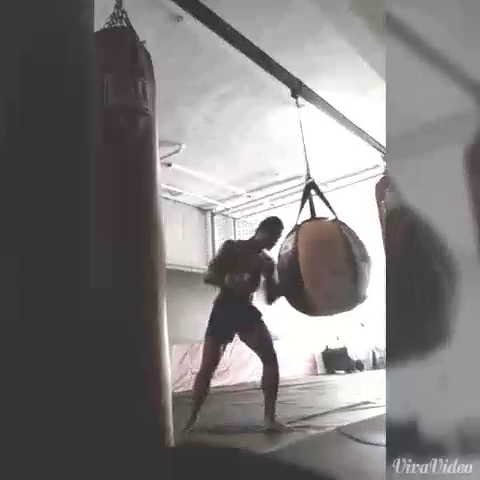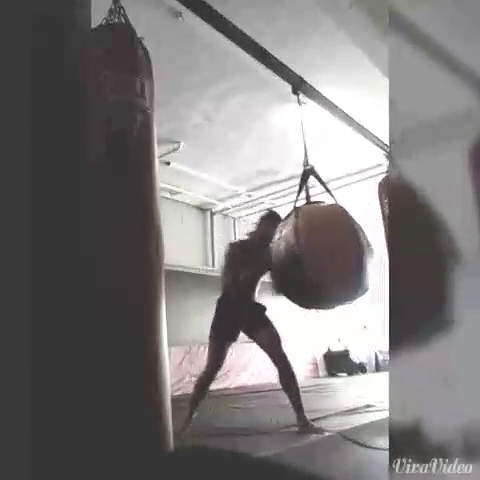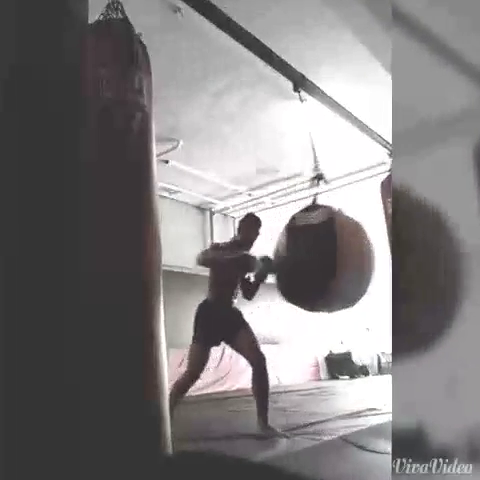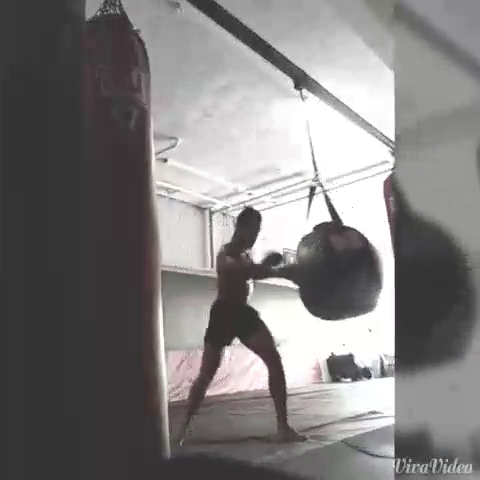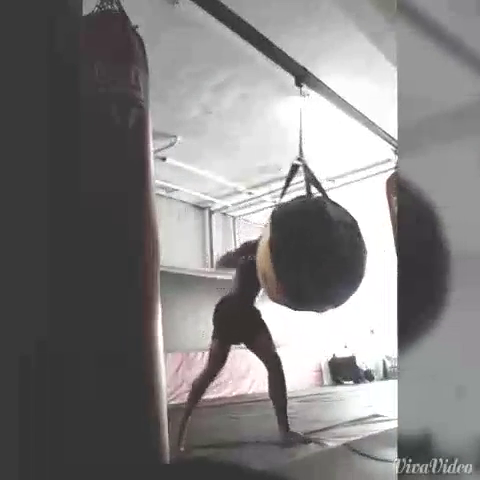
dt=1s
person 1, frame 1
left shoulder: (268, 263)
right shoulder: (231, 248)
left elbow: (270, 298)
right elbow: (209, 276)
left wrist: (282, 289)
right wrist: (233, 281)
left hip: (247, 310)
right hip: (224, 310)
left knee: (270, 358)
right knee: (207, 368)
left ankle: (270, 418)
right ankle: (193, 417)
person 1, frame 2
left shoulder: (266, 253)
right shoulder: (236, 249)
right elbow: (229, 283)
right wrist: (258, 269)
left hip: (251, 309)
right hip: (227, 308)
left knee: (281, 360)
right knee: (212, 369)
left ankle: (301, 418)
right ankle: (189, 417)
person 1, frame 3
left shoulder: (242, 257)
right shoulder: (222, 249)
left elbow: (248, 295)
right elbow: (201, 259)
left wrist: (260, 275)
right wrist: (235, 259)
left hip: (230, 314)
right hip: (210, 313)
left knee: (259, 361)
right knee: (193, 373)
left ankle: (263, 423)
person 1, frame 4
left shoulder: (245, 254)
right shoulder: (228, 252)
left elbow: (255, 273)
right elbow: (244, 271)
left wrist: (267, 267)
right wrist: (280, 272)
left hip: (244, 312)
right hip: (224, 312)
left knee: (275, 361)
right knee: (206, 375)
left ankle: (283, 426)
right ankle: (185, 426)
person 1, frame 5
right shoulder: (251, 249)
right elbow: (223, 262)
right wrist: (248, 259)
left hip: (248, 313)
right hip: (230, 310)
left knee: (275, 365)
right knee: (212, 369)
left ankle: (285, 430)
right ankle: (183, 426)
